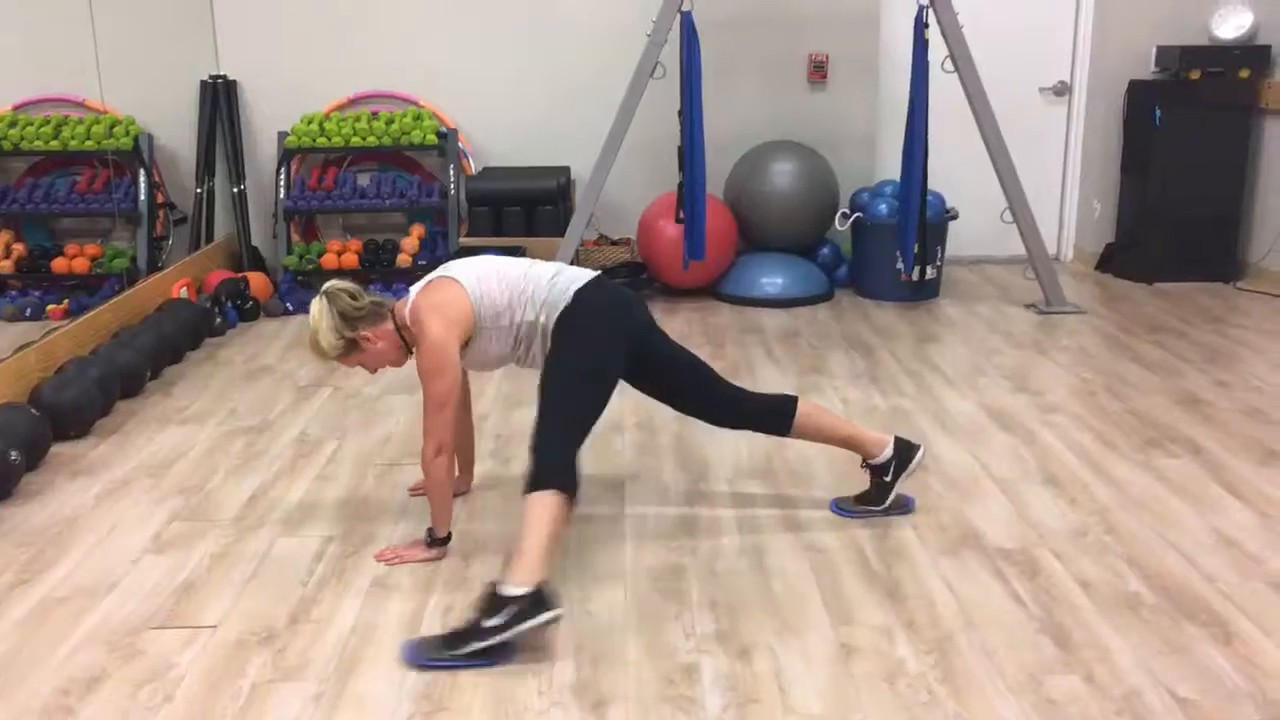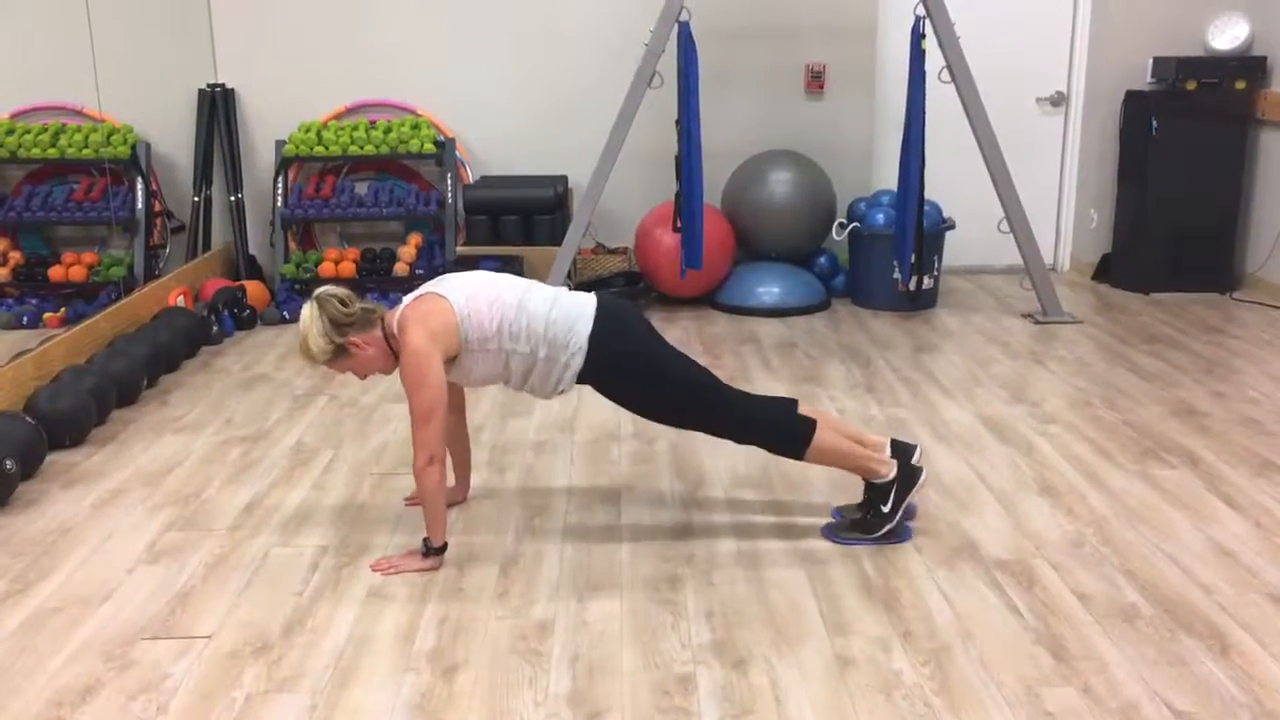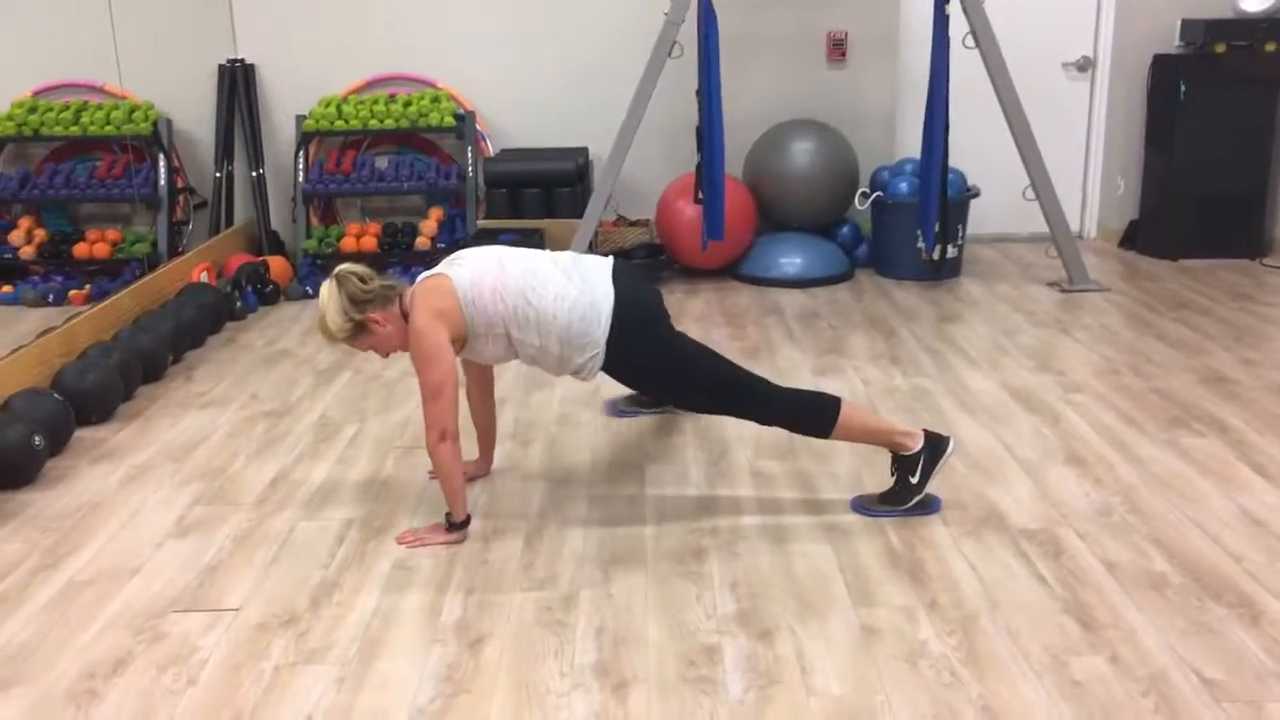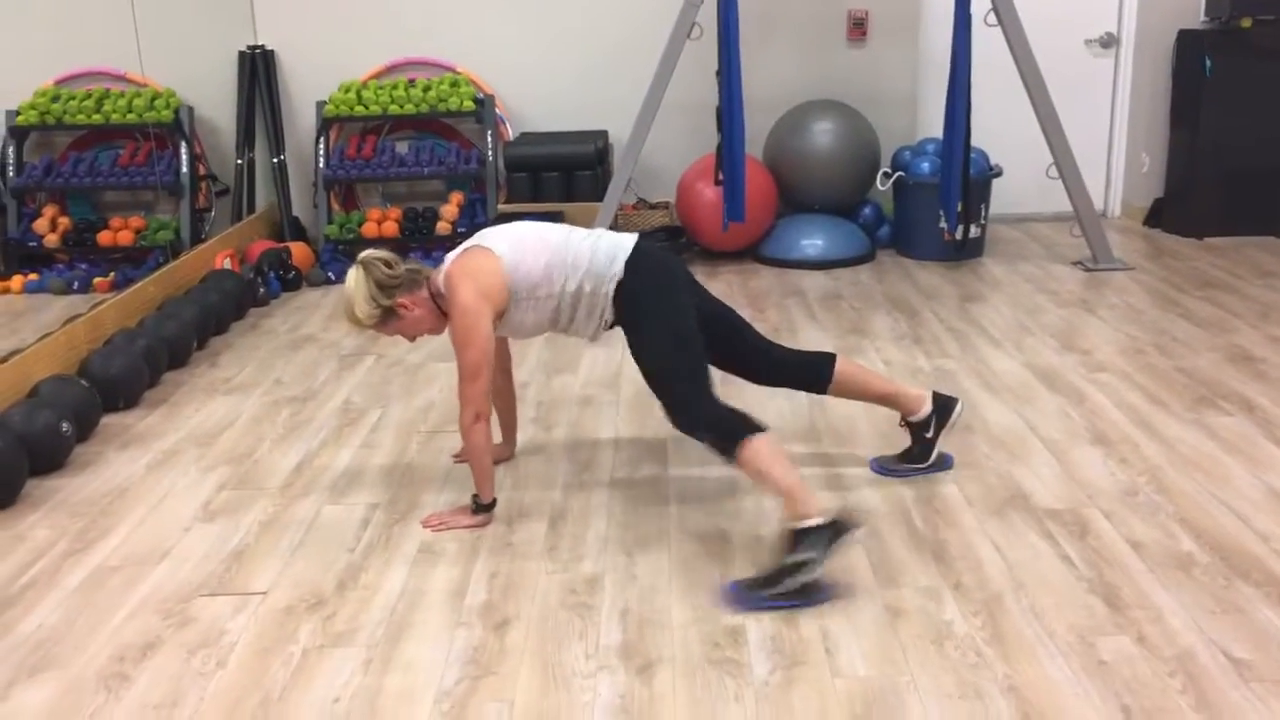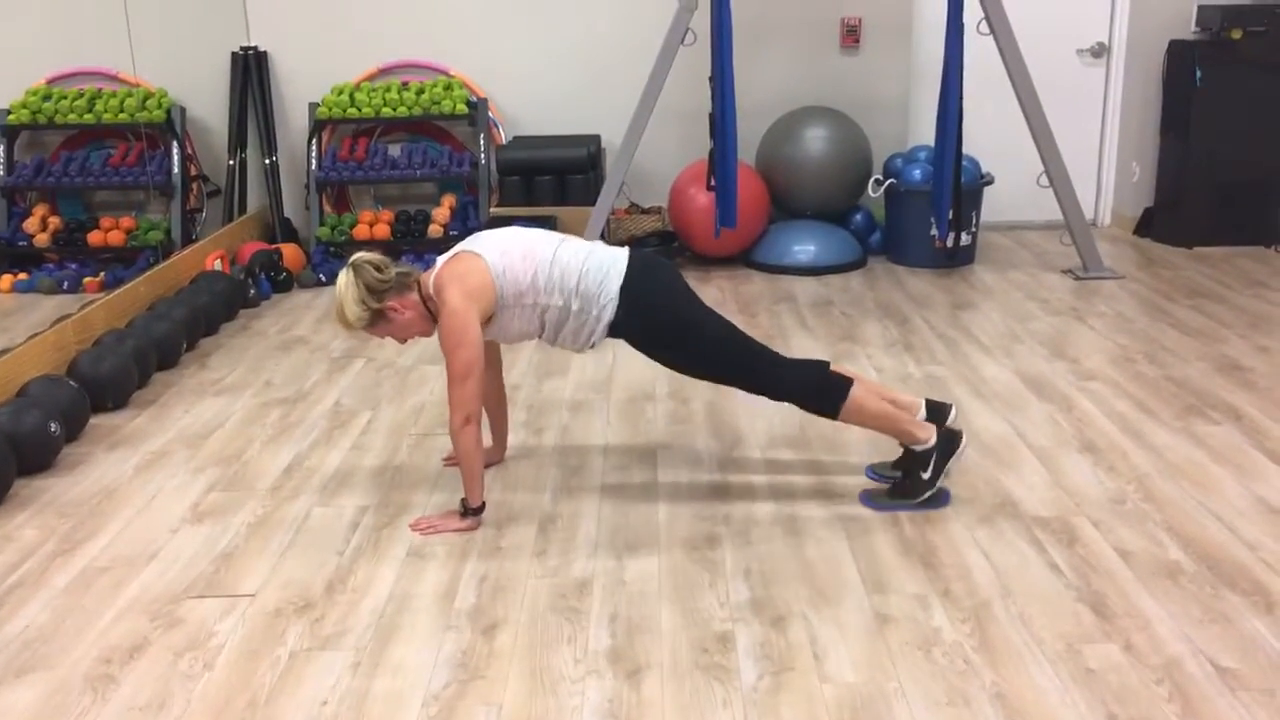
dt=1s
person 1, frame 1
left shoulder: (432, 324)
right shoulder: (421, 310)
left elbow: (436, 441)
right elbow: (459, 401)
left wrist: (437, 537)
right wrist: (462, 478)
left hip: (589, 313)
right hip: (603, 311)
left knee: (551, 448)
right knee: (728, 405)
left ankle: (520, 592)
right ankle: (884, 451)
person 1, frame 2
left shoulder: (416, 337)
right shoulder: (422, 317)
left elbow: (426, 454)
right elbow: (453, 410)
left wrist: (432, 548)
right wrist: (461, 487)
left hip: (600, 344)
right hip: (600, 325)
left knee: (731, 417)
right knee: (731, 407)
left ankle: (886, 473)
right ankle: (882, 447)
person 1, frame 3
left shoulder: (424, 319)
right shoulder: (442, 291)
left elbow: (440, 432)
right elbow: (479, 376)
left wrist: (455, 521)
right wrist: (484, 460)
left hip: (615, 326)
right hip: (612, 286)
left knee: (753, 399)
left ankle: (912, 442)
right ankle: (667, 393)
person 1, frame 4
left shoulder: (463, 292)
right shoulder: (463, 275)
left elbow: (474, 409)
right elbow: (499, 368)
left wrist: (481, 504)
right wrist: (507, 443)
left hip: (638, 278)
right hip: (642, 276)
left knee: (692, 408)
right knee: (769, 364)
left ankle: (811, 520)
right ankle: (924, 406)
person 1, frame 5
left shoulder: (452, 296)
right shoulder: (456, 278)
left elbow: (462, 413)
right elbow: (490, 372)
left wrist: (470, 509)
right wrist: (498, 447)
left hip: (632, 298)
right hip: (632, 285)
left knee: (766, 375)
right knee: (765, 368)
left ankle: (926, 439)
right ankle: (917, 408)
